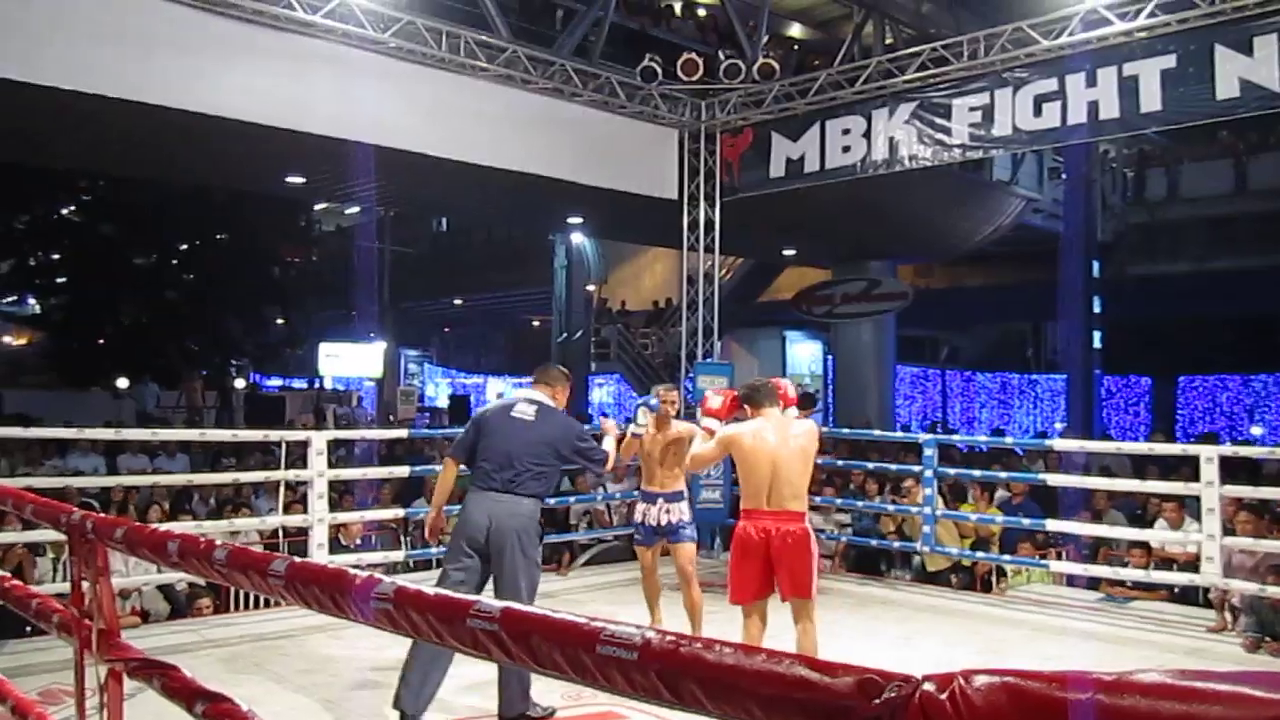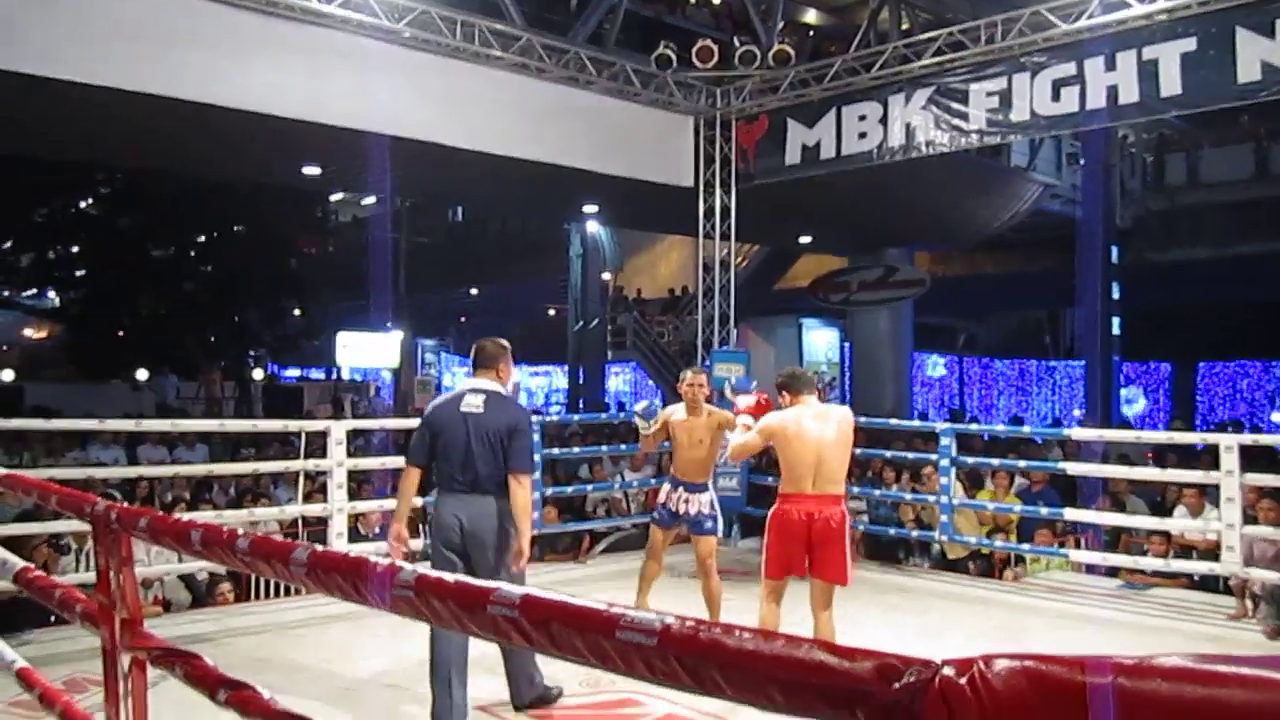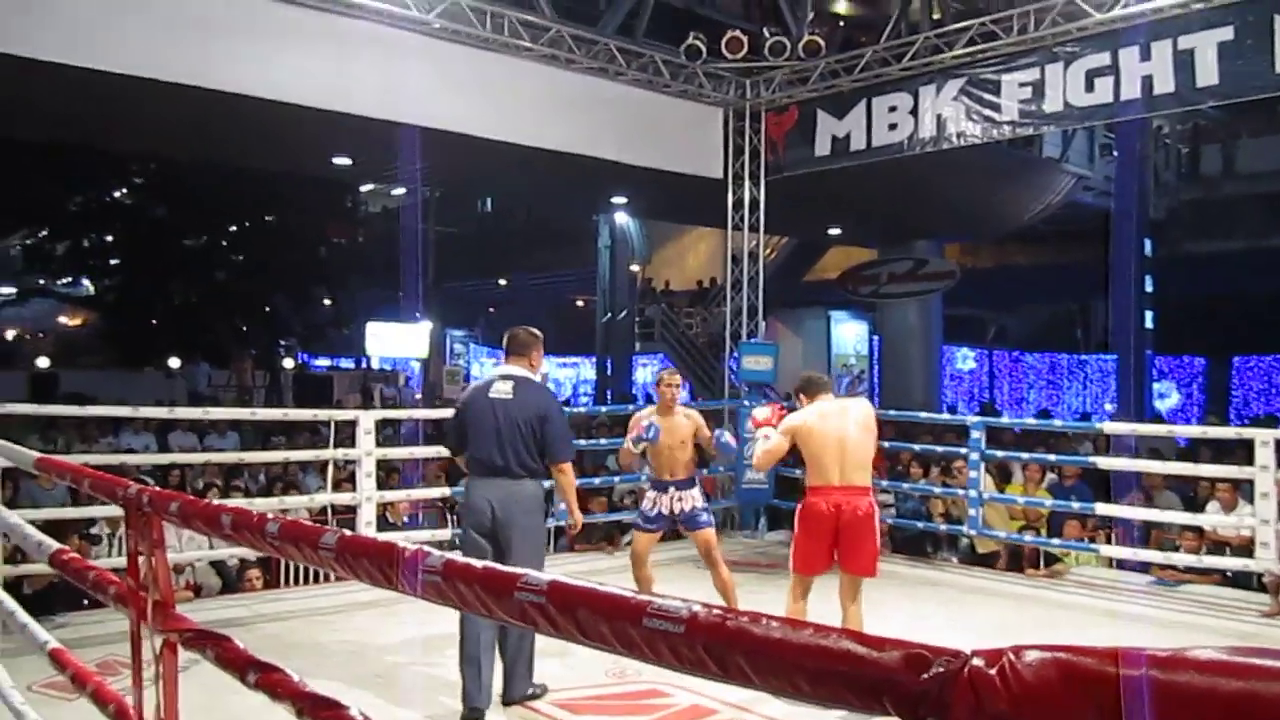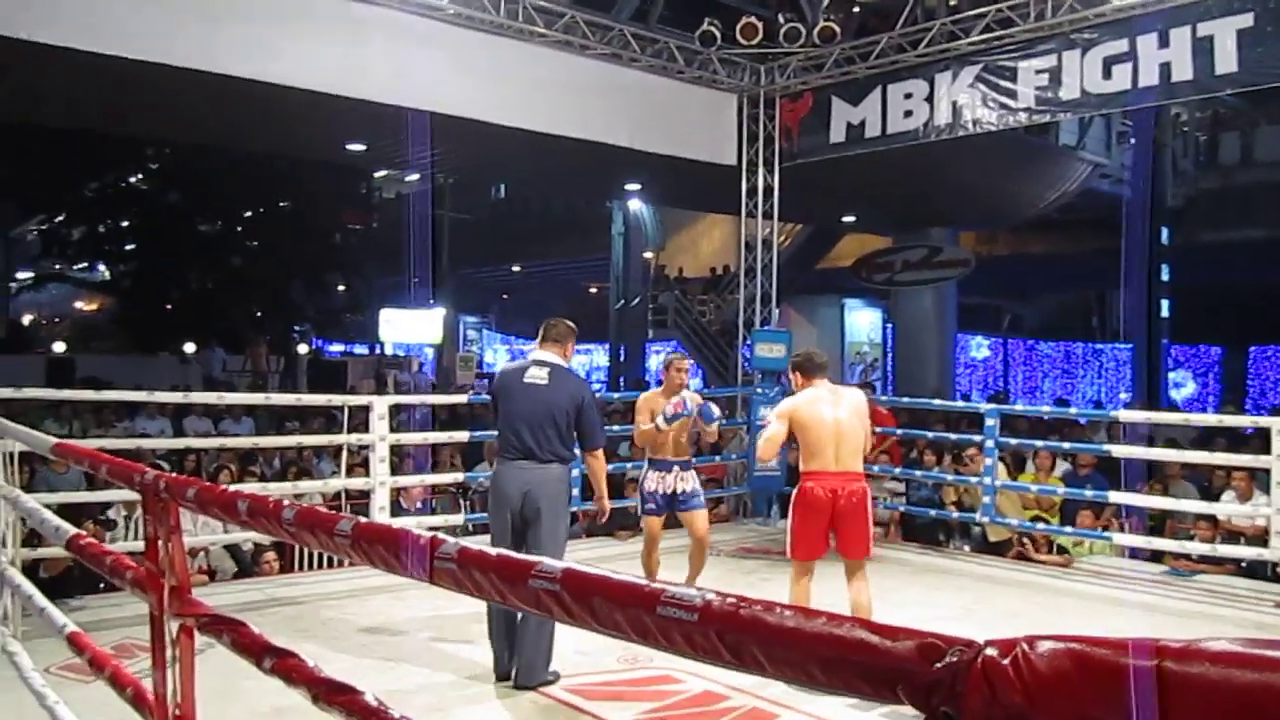
dt=0.5s
person 1, frame 1
left shoulder: (490, 412)
right shoulder: (564, 427)
left elbow: (452, 461)
right elbow: (605, 462)
left wrist: (436, 509)
right wrist: (611, 434)
left hip: (476, 508)
right hip: (518, 517)
person 1, frame 2
left shoulder: (438, 409)
right shoulder: (514, 413)
left elbow: (414, 469)
right elbow: (519, 479)
left wrist: (400, 520)
right wrist: (523, 533)
left hip: (446, 513)
right hip: (490, 515)
person 1, frame 3
left shoulder: (471, 396)
right shoulder: (543, 399)
left elbow: (459, 455)
right elbow: (560, 465)
right wrist: (573, 508)
left hip: (478, 495)
right hip: (523, 498)
right ankle: (517, 686)
person 1, frame 4
left shoulder: (504, 377)
right shoulder: (577, 387)
right elbow: (592, 451)
right wrist: (601, 494)
left hip: (506, 476)
right hip: (550, 481)
left ankle: (502, 662)
right ankle: (531, 670)
person 2, frame 1
left shoulder: (736, 433)
right shoulder: (808, 429)
left elbow: (693, 463)
left wrist: (709, 422)
right wrist: (791, 408)
left hip: (751, 529)
right hip: (794, 530)
left knee: (753, 619)
right knee: (804, 618)
person 2, frame 2
left shoulder: (776, 421)
right shoulder: (844, 415)
left elbow: (735, 453)
left wrist: (745, 420)
left hip: (790, 511)
right hip: (831, 512)
left knee: (771, 596)
right knee: (822, 606)
person 2, frame 3
left shoulder: (796, 420)
right shoulder: (864, 407)
left elbow: (760, 462)
left wrist: (764, 430)
left hip: (819, 504)
right hip: (860, 505)
left knee: (799, 590)
right knee: (851, 597)
person 2, frame 4
left shoulder: (791, 405)
right shoulder: (858, 397)
left elbow: (764, 454)
left wrist: (773, 426)
left hip: (814, 489)
right hip: (854, 488)
left knee: (801, 575)
right knee: (856, 575)
person 3, frame 1
left shoulder: (687, 430)
right shoulder: (639, 427)
right elbow: (622, 459)
right wrist: (638, 428)
left hip: (677, 504)
right hip: (647, 504)
left knee: (687, 572)
right knee: (648, 569)
left ankle: (696, 634)
right ankle: (655, 618)
person 3, frame 2
left shoulder: (717, 417)
right shoulder: (669, 413)
right elbow: (649, 446)
right wrist: (644, 427)
left hip: (700, 494)
right hip: (672, 489)
left knee: (706, 565)
right knee: (653, 551)
left ankle: (715, 625)
right ankle: (641, 601)
person 3, frame 3
left shoulder: (692, 417)
right shoulder: (642, 419)
left elbow: (712, 447)
right elbow: (624, 461)
left wrist: (724, 444)
right wrist: (635, 444)
left hip: (689, 492)
right hip: (657, 493)
left knee: (713, 556)
right knee: (637, 556)
person 3, frame 4
left shoulder: (694, 398)
right shoulder: (648, 399)
left elbow: (711, 438)
right elbow: (639, 440)
left wrist: (711, 424)
right wrist: (664, 420)
left hip: (685, 473)
right hip: (656, 474)
left knee: (702, 538)
right knee: (651, 540)
left ankle: (689, 586)
